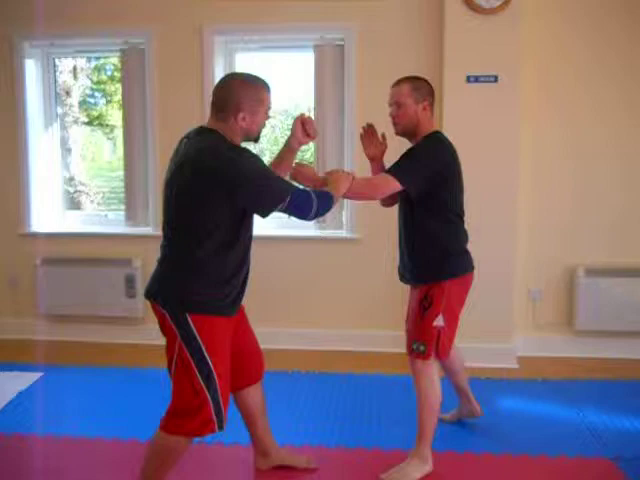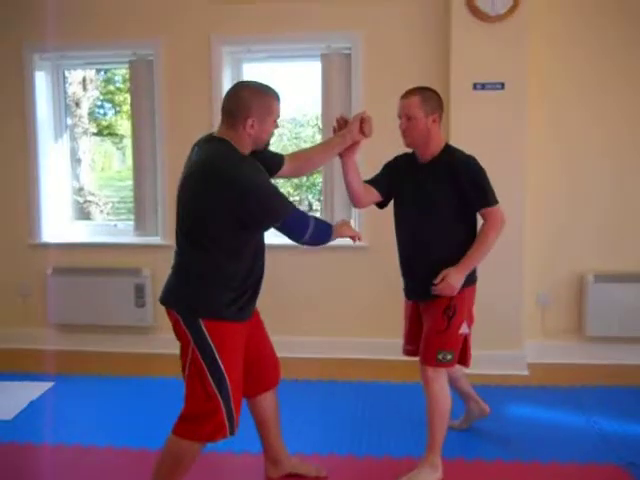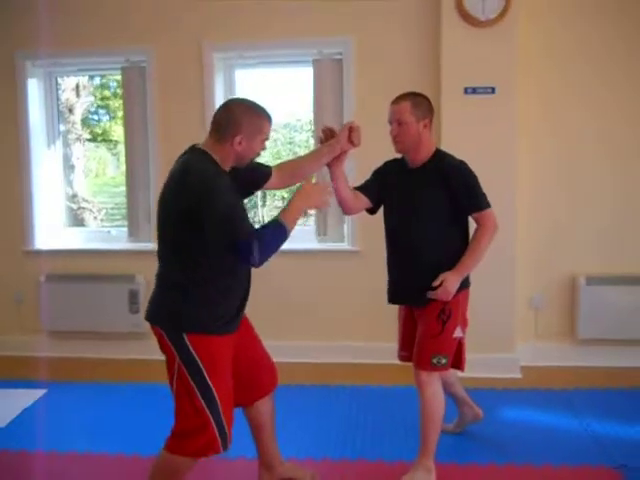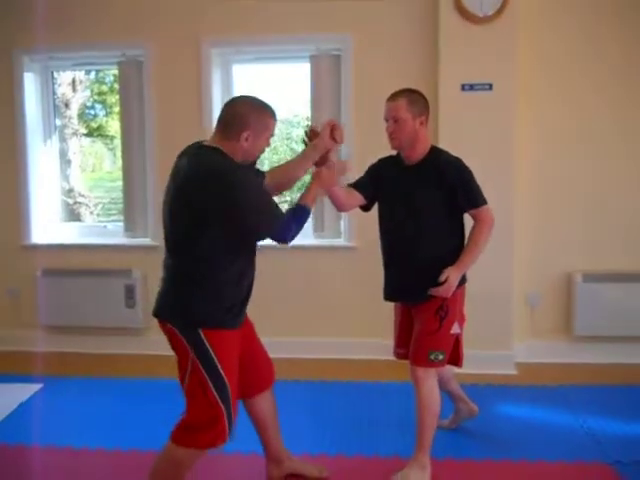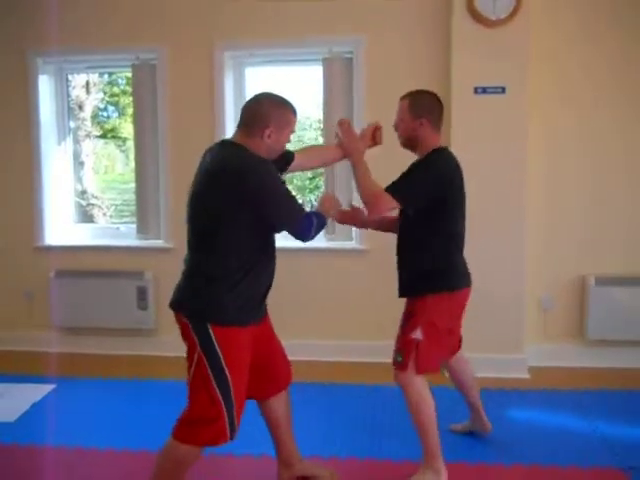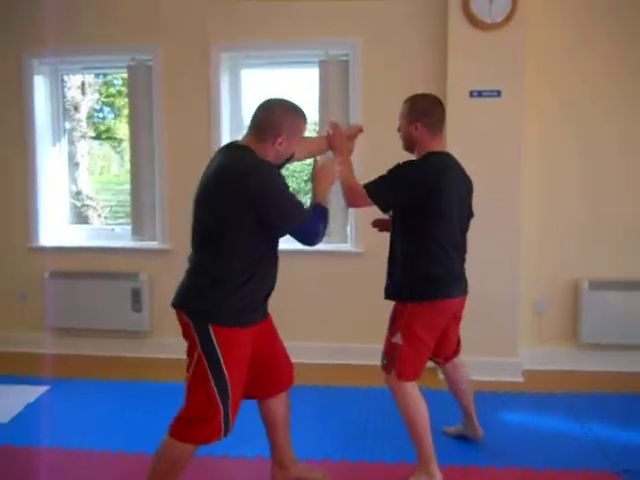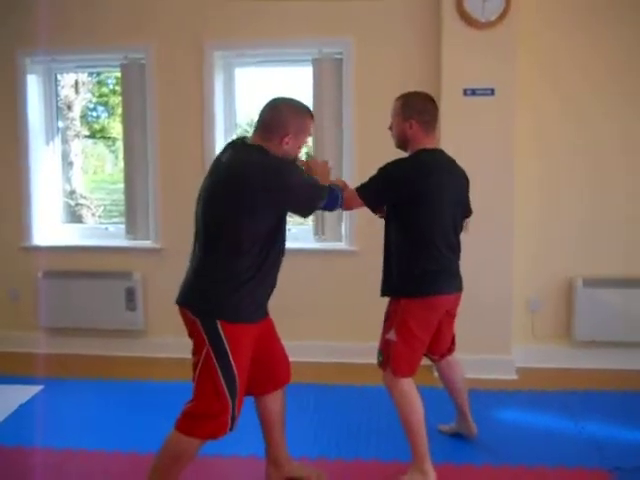
dt=0.7s
person 1, frame 1
left shoulder: (432, 153)
right shoulder: (422, 152)
left elbow: (377, 191)
right elbow: (388, 198)
left wrist: (316, 178)
right wrist: (375, 159)
left hip: (442, 274)
right hip: (432, 270)
left knee: (422, 358)
right knee: (438, 345)
right ankle: (468, 404)
person 1, frame 2
left shoulder: (462, 166)
right shoulder: (399, 167)
left elbow: (495, 220)
right elbow: (360, 198)
left wrist: (461, 270)
right wrist: (348, 157)
left hip: (449, 286)
right hip: (415, 285)
left knee: (433, 369)
right knee: (438, 358)
right ankle: (475, 404)
person 1, frame 3
left shoulder: (452, 170)
right shoulder: (389, 172)
left elbow: (488, 223)
right elbow: (351, 205)
left wrist: (457, 274)
right wrist: (336, 166)
left hip: (443, 291)
right hip: (408, 290)
left knee: (426, 373)
right knee: (429, 363)
right ankle: (468, 408)
person 1, frame 4
left shoulder: (449, 168)
right shoulder: (383, 170)
left elbow: (485, 219)
right elbow: (344, 202)
left wrist: (458, 268)
right wrist: (324, 166)
left hip: (439, 288)
right hip: (403, 287)
left knee: (423, 369)
right knee: (424, 359)
right ankle: (463, 404)
person 1, frame 5
left shoulder: (432, 169)
right shoulder: (438, 165)
left elbow: (378, 204)
right elbow: (413, 222)
left wrist: (356, 156)
right wrist: (362, 220)
left hip: (435, 288)
right hip: (448, 282)
left knee: (409, 372)
right knee: (449, 352)
right ankle: (479, 418)
person 1, frame 6
left shoulder: (414, 173)
right shoulder: (457, 173)
left elbow: (355, 197)
left wrist: (342, 155)
right wrist: (398, 225)
left hip: (423, 295)
right hip: (452, 288)
left knee: (400, 377)
right knee: (448, 358)
right ankle: (472, 425)
person 1, frame 7
left shoulder: (401, 172)
right shoulder: (455, 171)
left elbow: (347, 200)
left hip: (416, 291)
right hip: (449, 284)
left knee: (396, 373)
right knee: (443, 354)
right ankle: (466, 421)
person 2, frame 1
left shoulder: (204, 144)
right shoulder: (226, 161)
left elbow: (263, 186)
right elbow: (299, 204)
left wrist: (293, 146)
right wrist: (334, 189)
left hip: (213, 294)
right hip: (192, 302)
left knee: (248, 368)
right knee: (198, 407)
person 2, frame 2
left shoulder: (223, 151)
right shoulder: (233, 172)
left elbow: (290, 165)
right elbow: (299, 227)
left wrist: (346, 139)
right wrist: (340, 229)
left hip: (231, 301)
right hip: (207, 308)
left knee: (263, 375)
right knee: (210, 412)
person 2, frame 3
left shoulder: (218, 166)
right shoulder: (202, 180)
left elbow: (279, 175)
right elbow: (255, 251)
left wrist: (333, 148)
right wrist: (301, 204)
left hip: (221, 313)
right hip: (191, 322)
left knee: (259, 379)
right knee: (203, 427)
person 2, frame 4
left shoulder: (201, 158)
right shoulder: (229, 177)
left elbow: (267, 185)
right elbow: (282, 230)
left wrist: (317, 149)
right wrist: (317, 187)
left hip: (217, 307)
right hip: (199, 315)
left knee: (258, 377)
right knee: (209, 419)
person 2, frame 5
left shoulder: (229, 155)
right shoulder: (250, 171)
left elbow: (302, 159)
right elbow: (304, 228)
right wrist: (325, 211)
left hip: (241, 304)
right hip: (215, 311)
left knee: (274, 377)
right knee: (211, 416)
person 2, frame 6
left shoulder: (238, 156)
right shoulder: (256, 175)
left elbow: (296, 151)
right elbow: (311, 232)
right wrist: (322, 187)
left hip: (243, 305)
right hip: (216, 312)
left knee: (276, 377)
right knee: (207, 414)
person 2, frame 7
left shoulder: (238, 152)
right shoulder: (272, 172)
right elbow: (330, 198)
left wrist: (308, 178)
right wrist: (319, 179)
left hip: (238, 301)
right hip: (219, 307)
left knee: (273, 374)
right knee: (212, 409)
